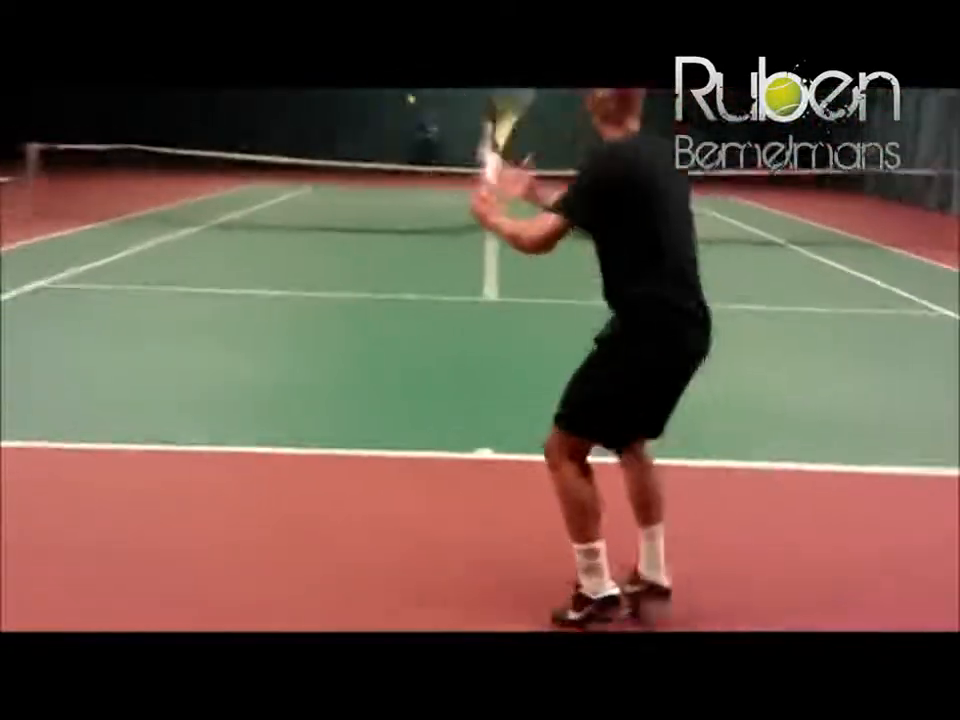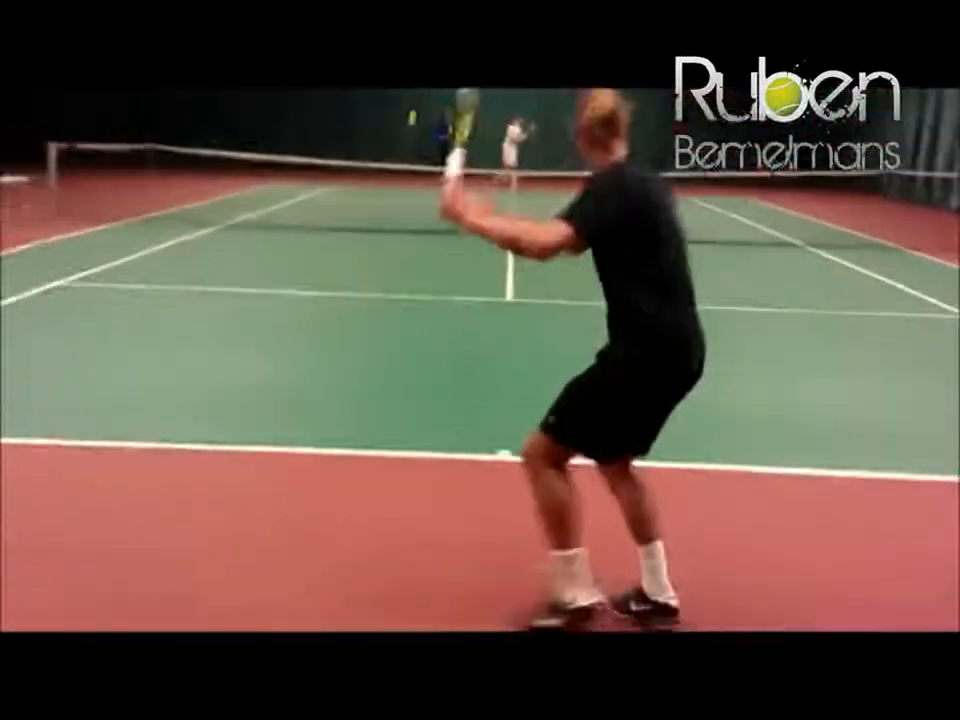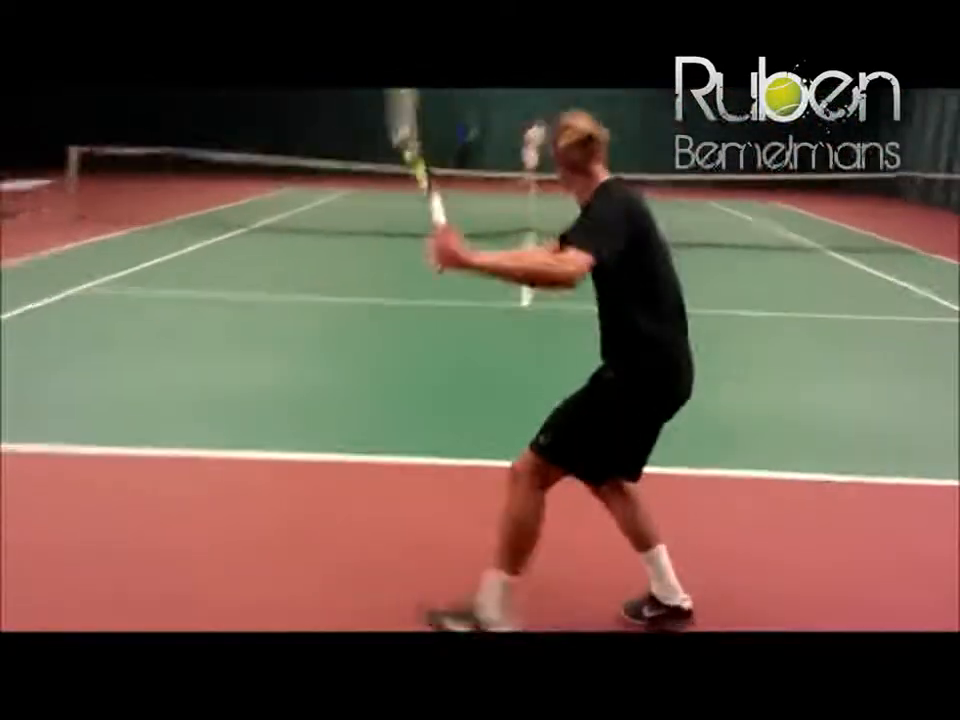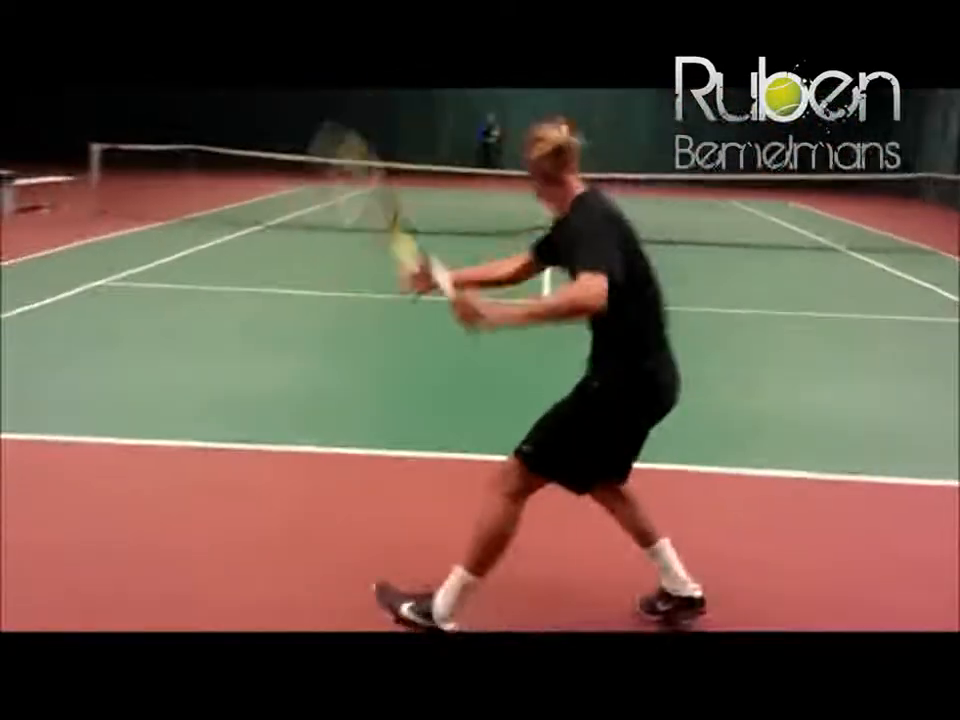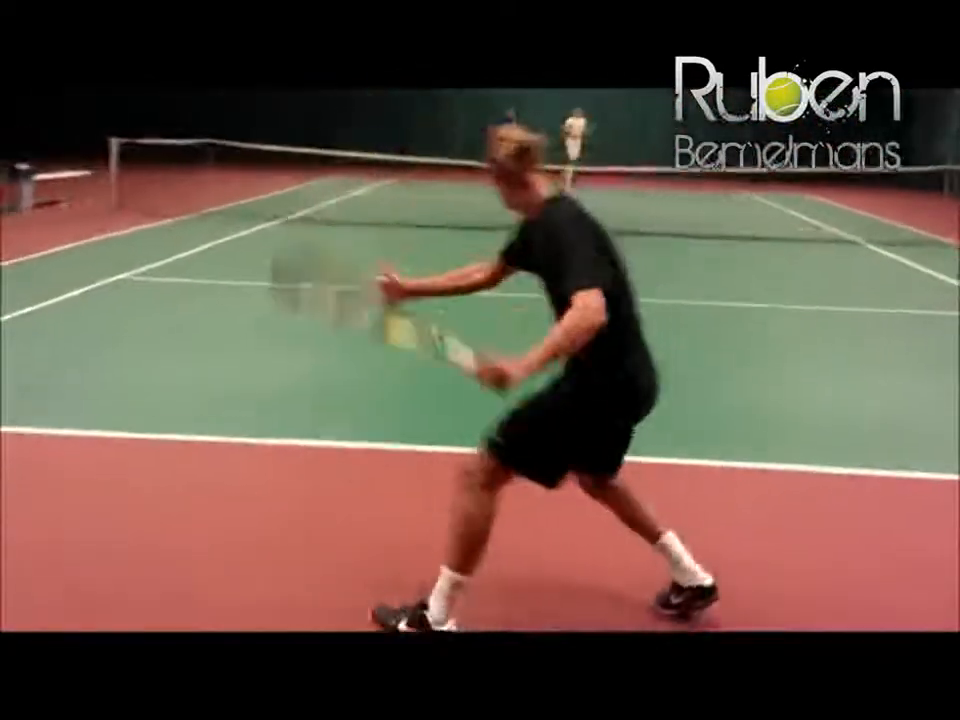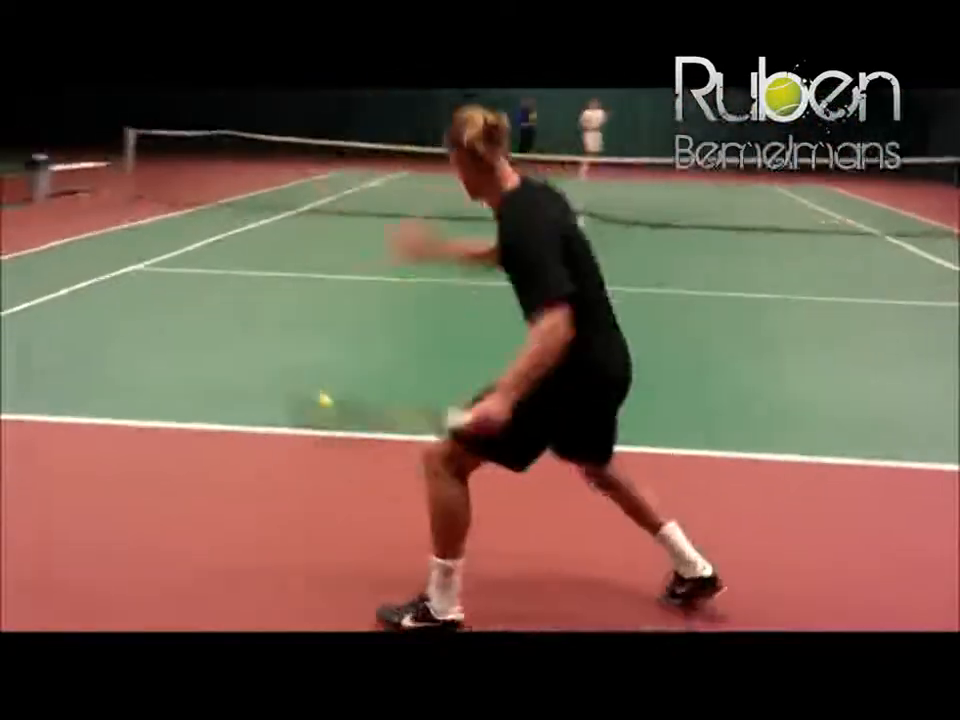
dt=0.1s
person 1, frame 1
left shoulder: (611, 161)
right shoulder: (661, 155)
left elbow: (540, 239)
left wrist: (490, 214)
right wrist: (537, 191)
left hip: (643, 330)
right hip: (685, 327)
left knee: (564, 451)
right knee: (630, 444)
left ankle: (597, 592)
right ankle: (653, 574)
person 1, frame 2
left shoulder: (614, 185)
right shoulder: (638, 183)
left elbow: (550, 242)
right elbow: (556, 238)
left wrist: (470, 216)
right wrist: (494, 219)
left hip: (648, 352)
right hip: (673, 350)
left knee: (541, 456)
right knee: (612, 460)
left ankle: (575, 598)
right ankle: (657, 594)
person 1, frame 3
left shoulder: (609, 207)
right shoulder: (615, 203)
left elbow: (567, 271)
right elbow: (553, 257)
left wrist: (473, 259)
right wrist: (474, 255)
left hip: (641, 372)
right hip: (661, 368)
left knee: (528, 476)
right knee: (606, 479)
left ankle: (490, 614)
right ankle: (668, 597)
person 1, frame 4
left shoulder: (588, 222)
right shoulder: (578, 217)
left elbow: (589, 296)
right elbow: (514, 268)
left wrist: (501, 314)
right wrist: (444, 280)
left hip: (630, 383)
right hip: (645, 378)
left knee: (512, 484)
right knee: (603, 485)
left ankle: (440, 612)
right ankle: (681, 587)
person 1, frame 5
left shoulder: (560, 228)
right shoulder: (540, 224)
left elbow: (590, 314)
right elbow: (487, 274)
left wrist: (524, 364)
right wrist: (413, 288)
left hip: (603, 380)
right hip: (625, 377)
left knee: (478, 477)
right knee: (597, 479)
left ankle: (436, 615)
right ankle: (692, 579)
person 1, frame 6
left shoulder: (524, 227)
right shoulder: (538, 196)
left elbow: (556, 326)
left wrist: (504, 396)
right wrist: (440, 250)
left hip: (572, 373)
right hip: (605, 364)
left knee: (445, 460)
right knee: (597, 467)
left ankle: (442, 606)
right ankle: (694, 569)
